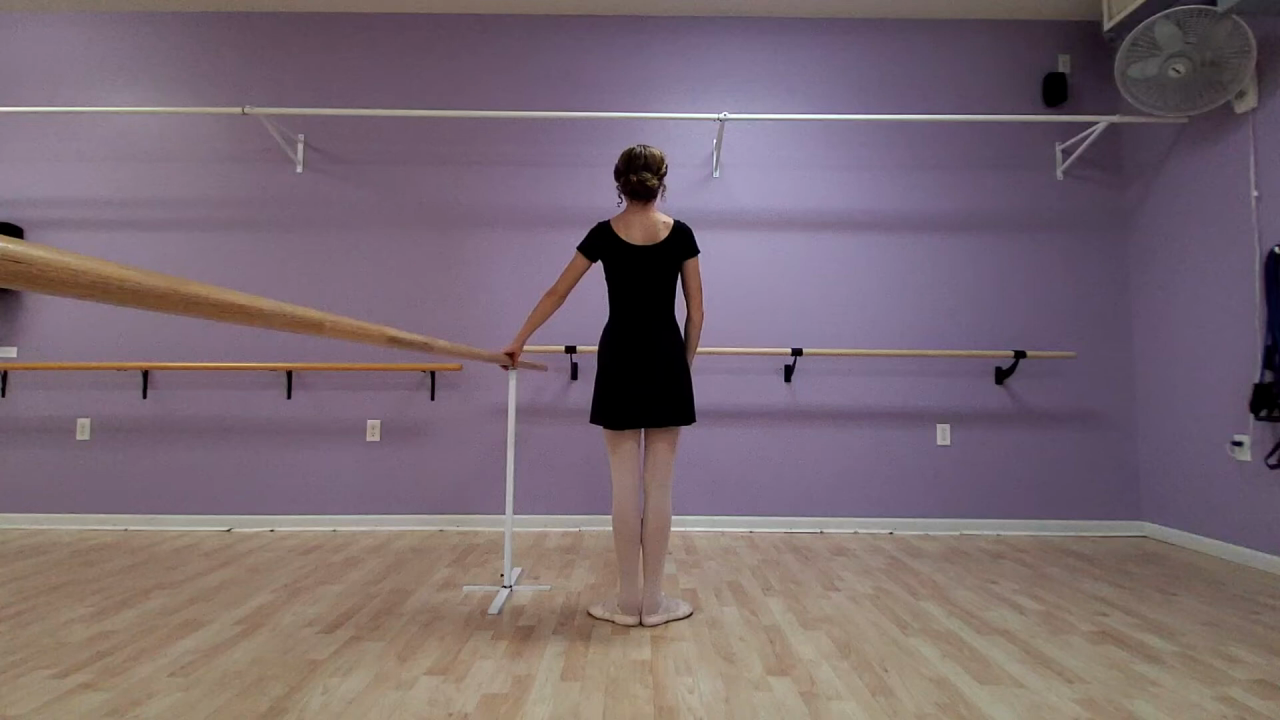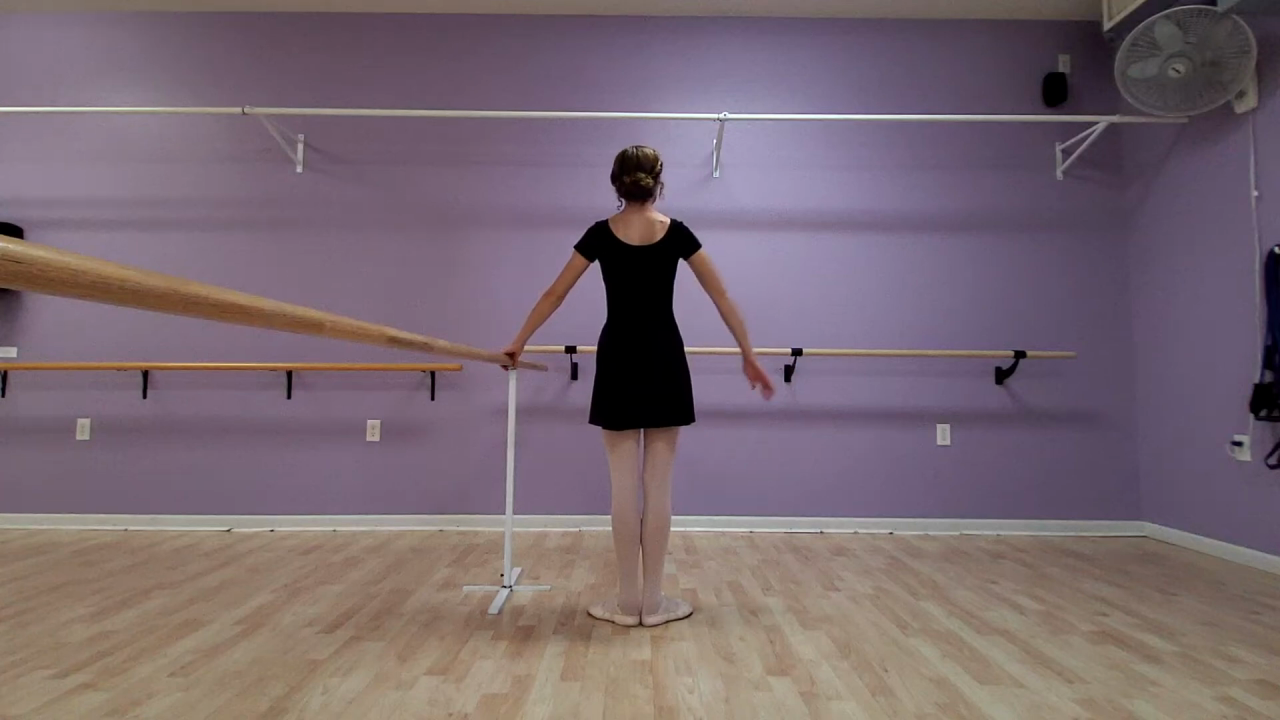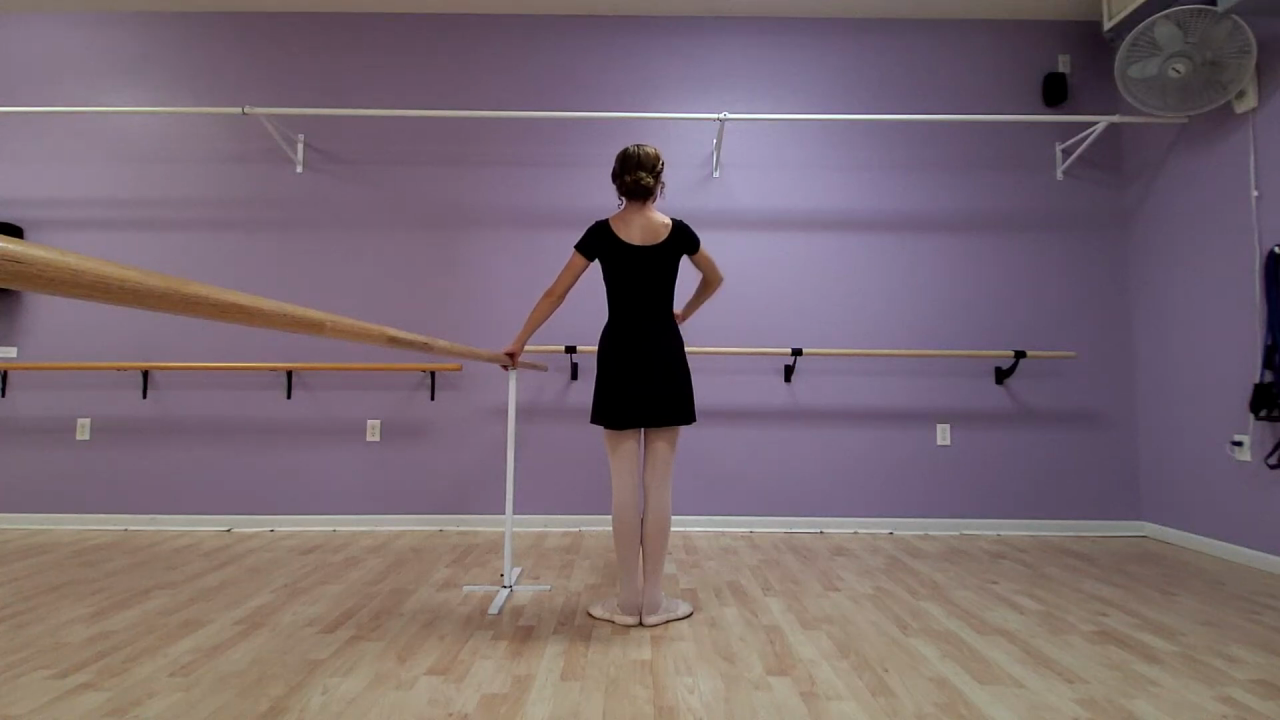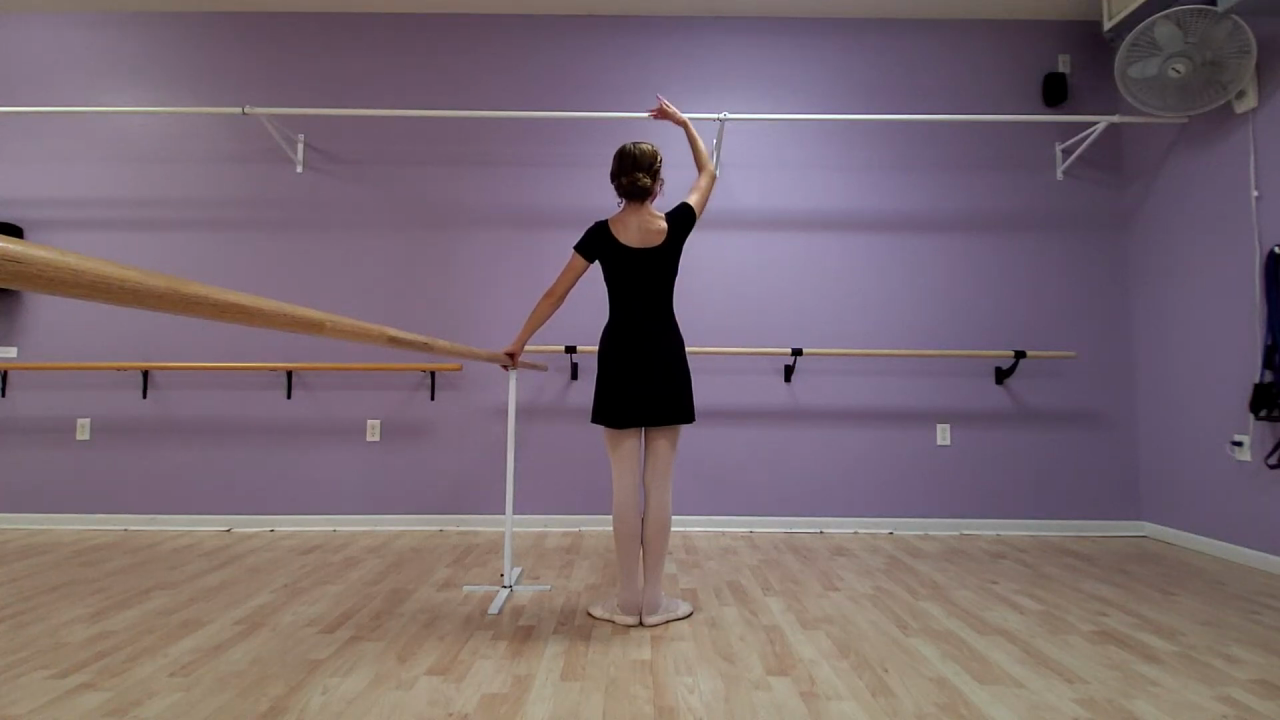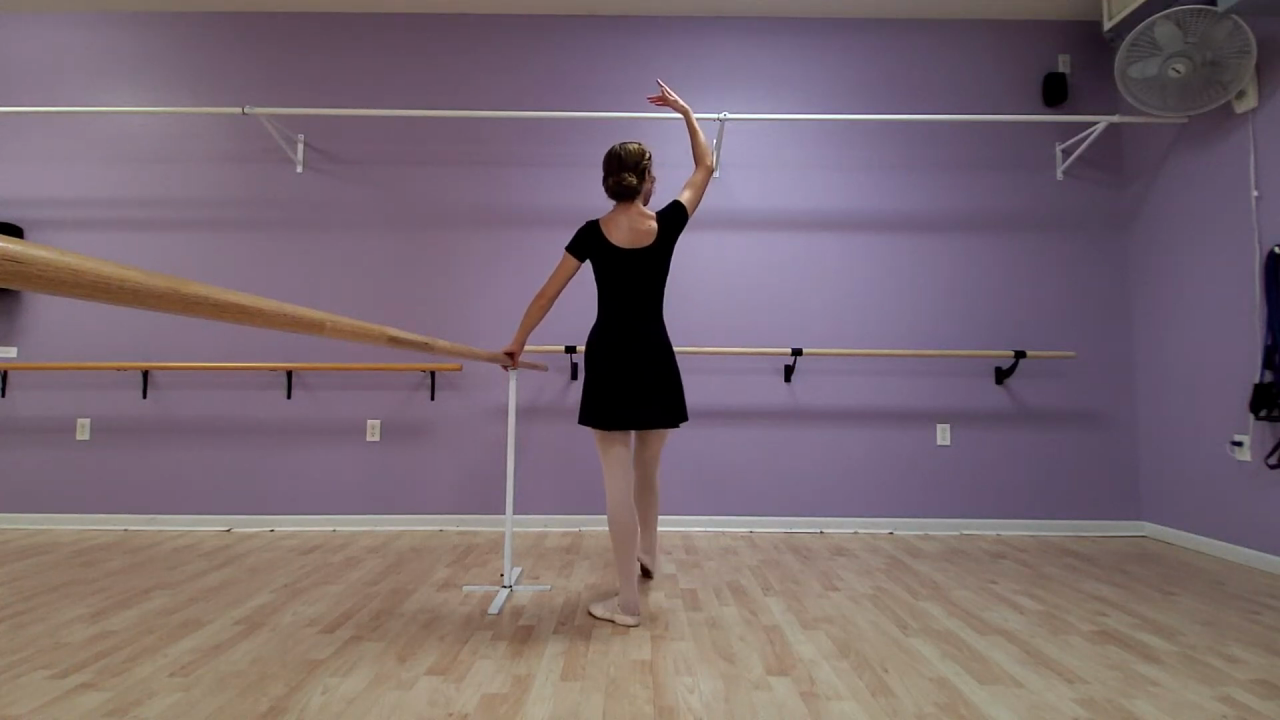
dt=1s
person 1, frame 1
left shoulder: (604, 234)
right shoulder: (680, 234)
left elbow: (556, 294)
right elbow: (695, 312)
left wrist: (518, 342)
right wrist: (683, 364)
left hip: (620, 360)
right hip: (666, 359)
left knee: (625, 485)
right knee: (659, 486)
left ankle: (628, 600)
right ankle: (653, 600)
person 1, frame 2
left shoulder: (601, 234)
right shoulder: (676, 232)
left elbow: (554, 295)
right elbow: (721, 296)
left wrist: (517, 343)
right wrist: (748, 356)
left hip: (619, 360)
right hip: (664, 359)
left knee: (623, 485)
right knee: (658, 485)
left ankle: (627, 600)
right ankle: (653, 599)
person 1, frame 3
left shoulder: (602, 233)
right shoulder: (677, 231)
left elbow: (555, 294)
right elbow: (715, 280)
left wrist: (519, 342)
left hip: (619, 360)
right hip: (665, 359)
left knee: (624, 484)
right knee: (658, 484)
left ankle: (628, 600)
right ankle: (653, 600)
person 1, frame 4
left shoulder: (602, 234)
right shoulder: (676, 226)
left elbow: (555, 295)
right elbow: (708, 174)
left wrist: (520, 342)
right wrist: (682, 122)
left hip: (620, 362)
right hip: (665, 361)
left knee: (625, 484)
right knee: (659, 483)
left ankle: (628, 600)
right ankle: (653, 599)
person 1, frame 5
left shoulder: (592, 234)
right shoulder: (667, 225)
left elbow: (546, 296)
right elbow: (705, 167)
left wrist: (517, 344)
right wrist: (685, 111)
left hip: (608, 360)
right hip: (653, 360)
left knee: (618, 481)
right knee: (645, 472)
left ankle: (627, 600)
right ankle: (646, 556)
